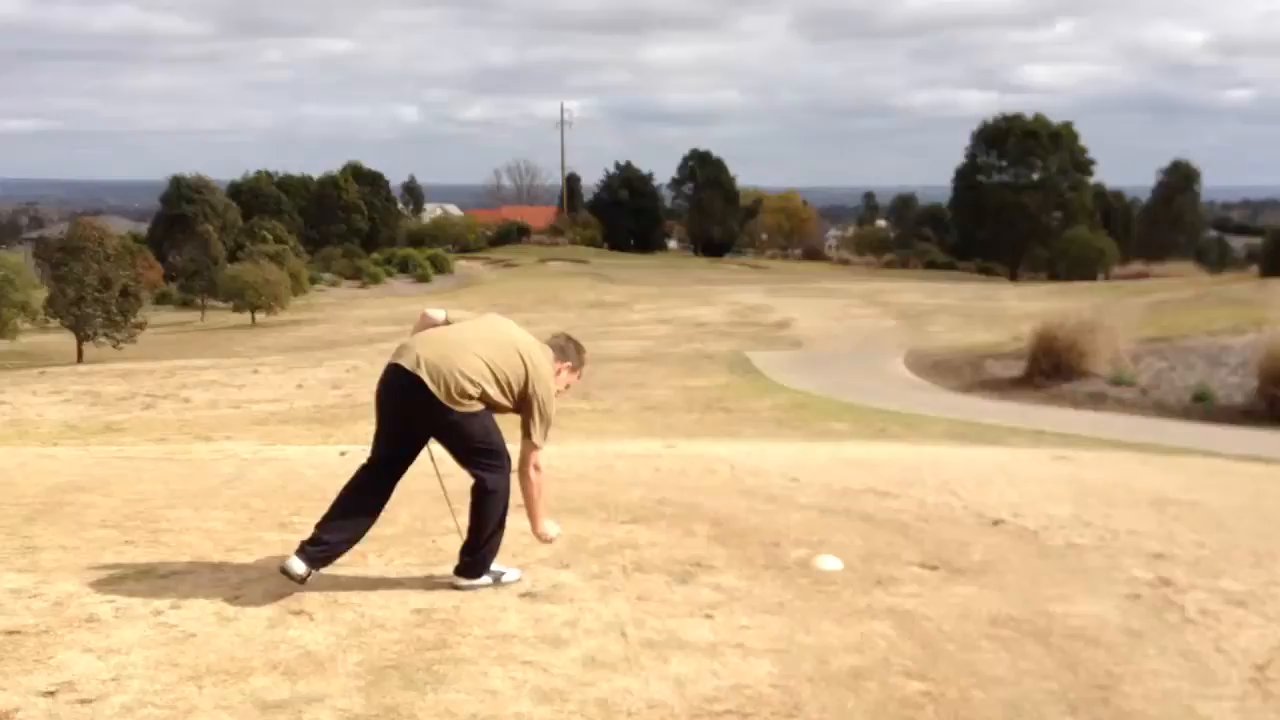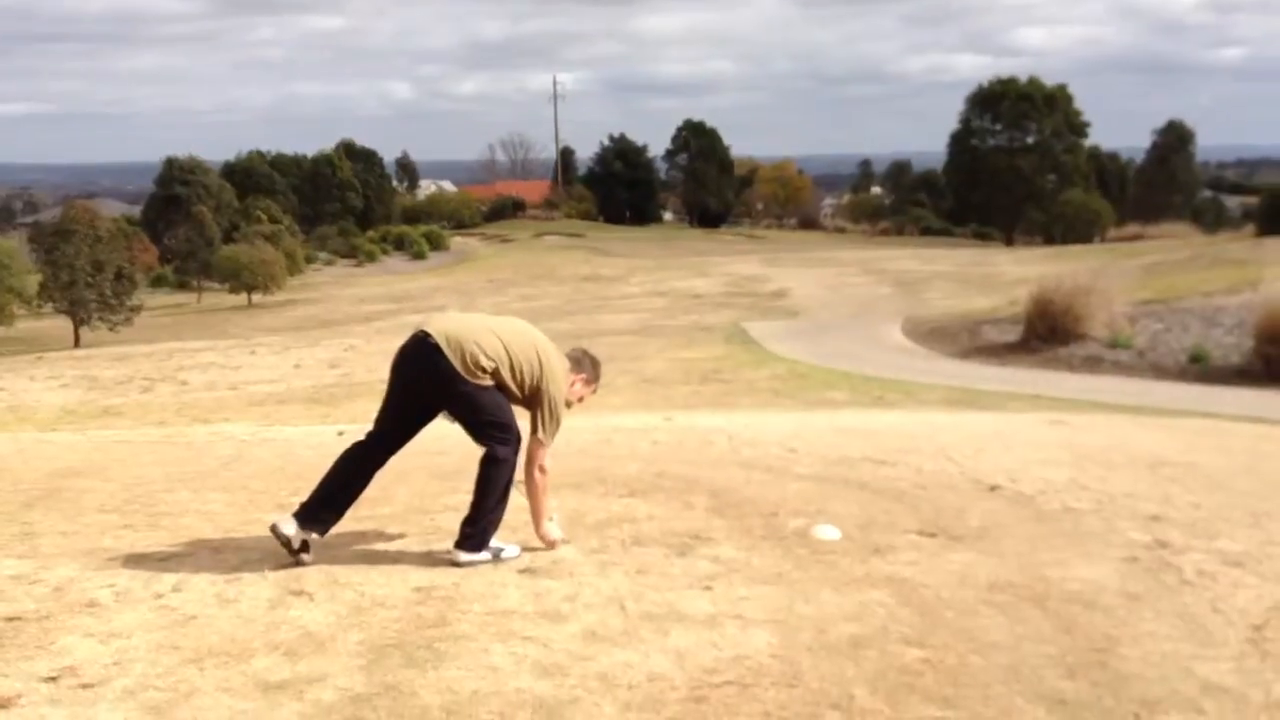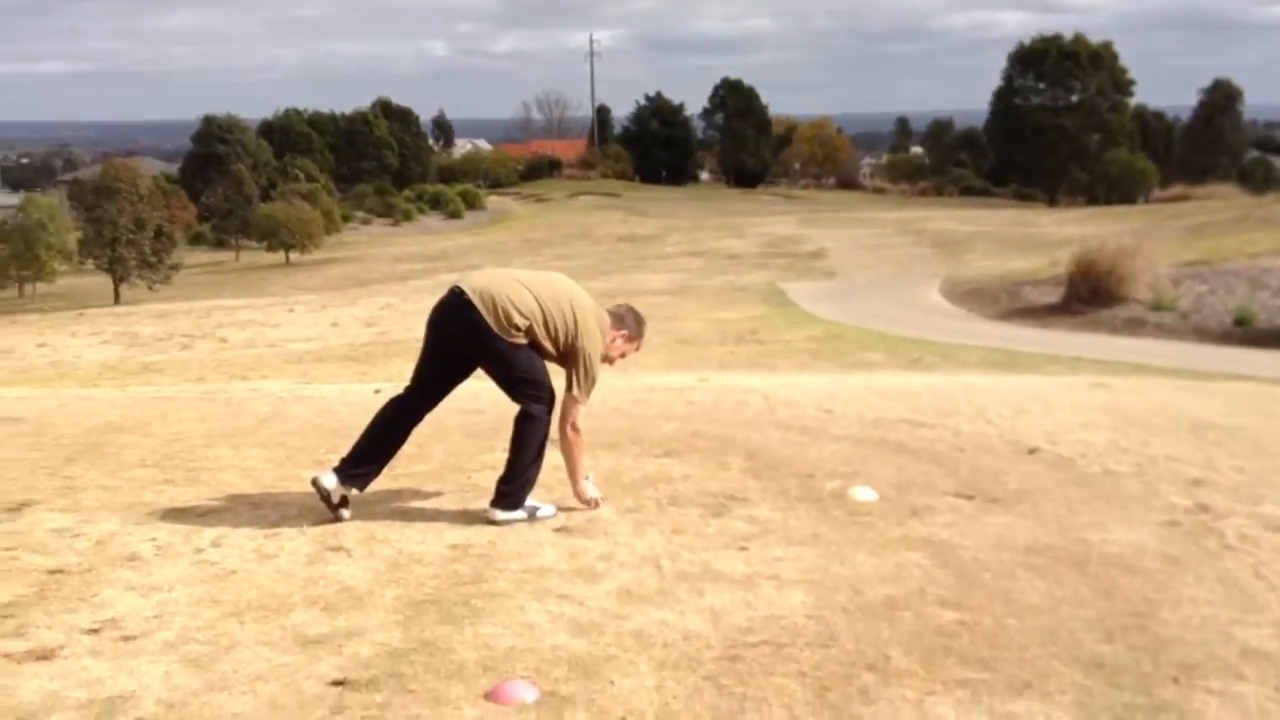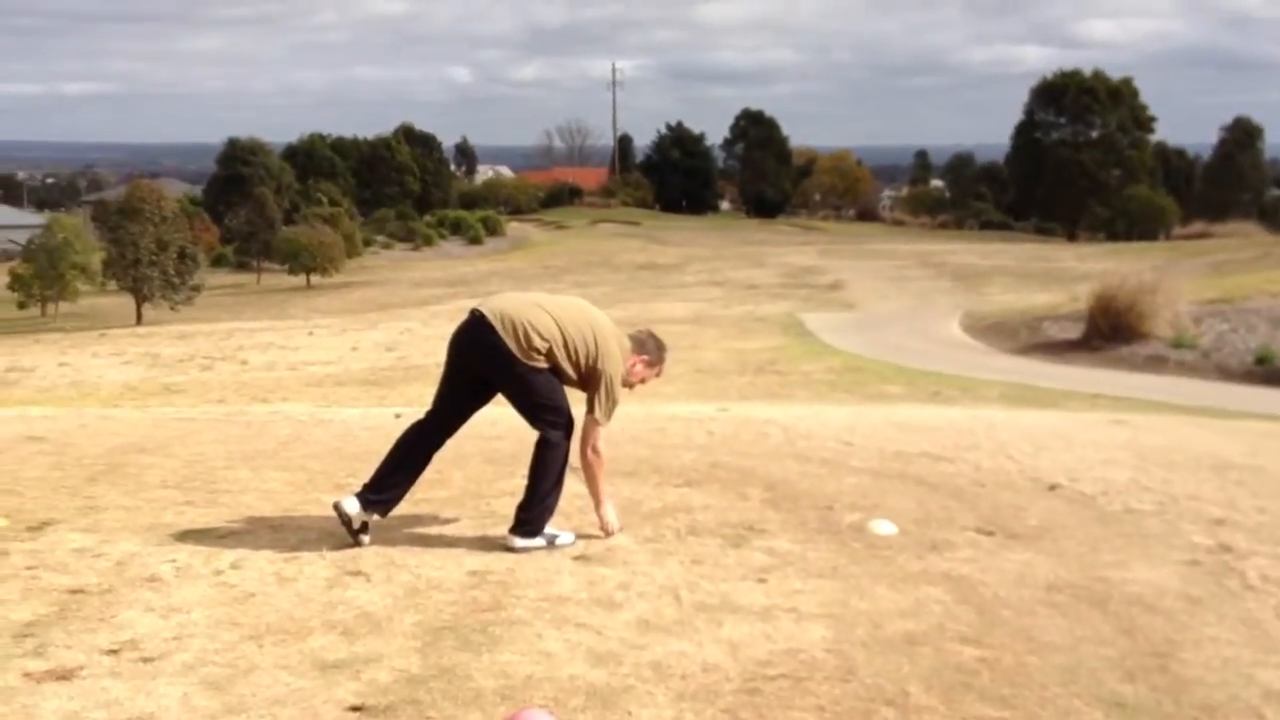
dt=0.7s
person 1, frame 1
left shoulder: (495, 322)
right shoulder: (541, 377)
left elbow: (430, 316)
right elbow: (531, 465)
right wrist: (539, 522)
left hip: (400, 371)
right hip: (448, 388)
left knee: (380, 471)
right knee: (494, 470)
left ankle: (307, 558)
right ankle: (474, 570)
person 1, frame 2
left shoulder: (536, 349)
right shoulder: (554, 381)
right elbow: (537, 466)
right wrist: (543, 525)
left hip: (421, 344)
right hip: (458, 363)
left knee: (379, 442)
right knee: (504, 444)
left ankle: (302, 525)
right ankle: (473, 545)
person 1, frame 3
left shoulder: (582, 310)
right shoulder: (591, 338)
right elbow: (570, 423)
right wrist: (581, 483)
left hip: (457, 301)
right hip: (492, 318)
left knee: (417, 397)
right knee: (538, 402)
left ankle: (342, 479)
right ankle: (511, 503)
person 1, frame 4
left shoulder: (603, 336)
right shoulder: (612, 361)
right elbow: (591, 447)
right wrist: (603, 506)
left hip: (479, 325)
right hip: (513, 343)
left knee: (438, 422)
right knee: (558, 429)
left ankle: (364, 504)
right ankle: (529, 530)
